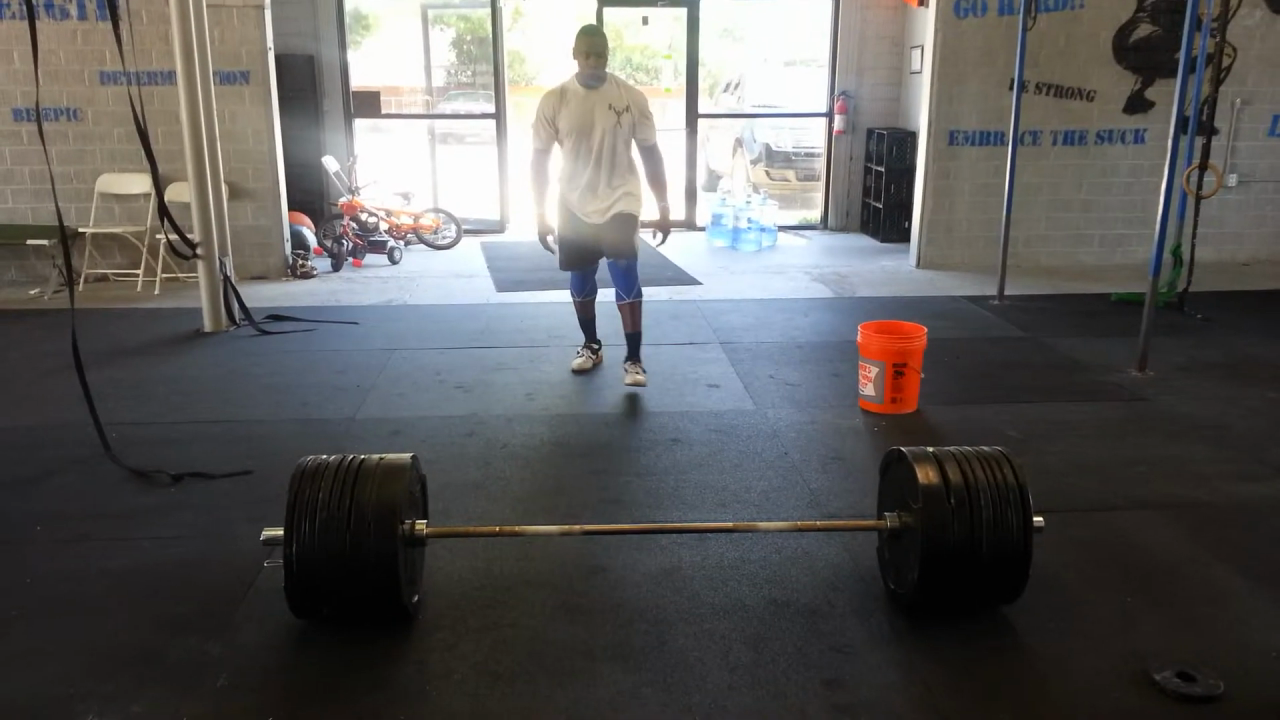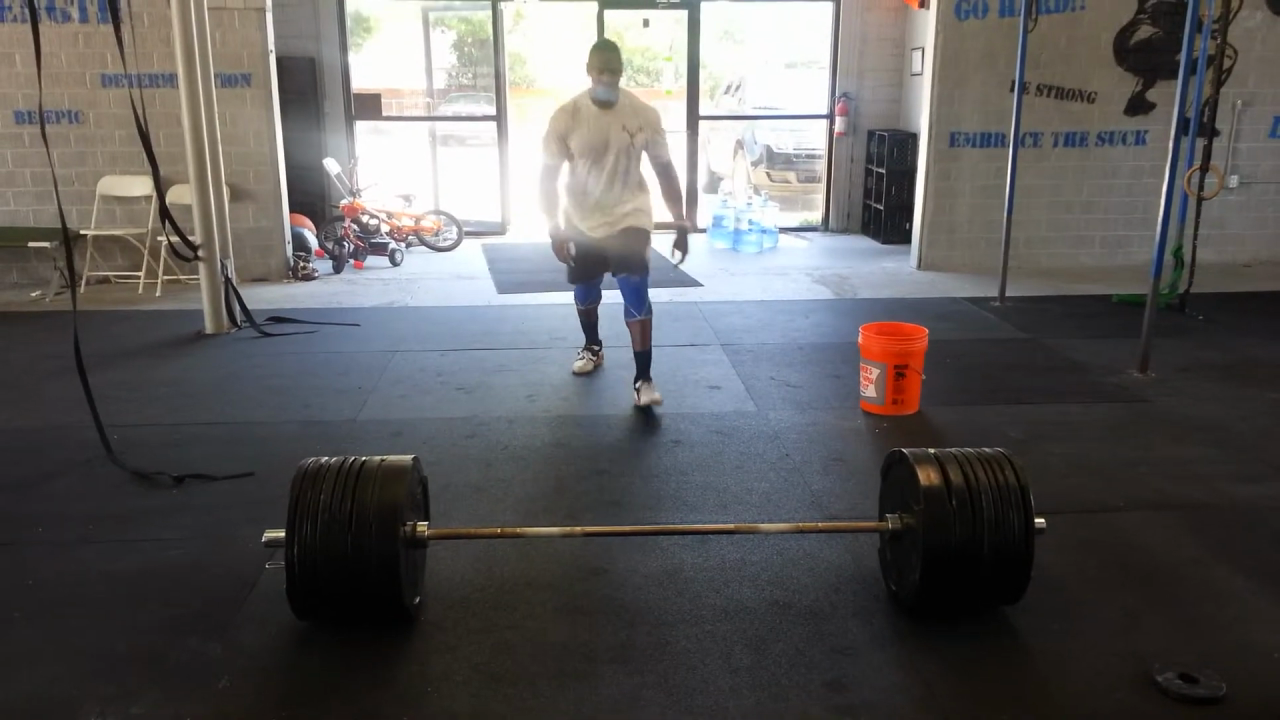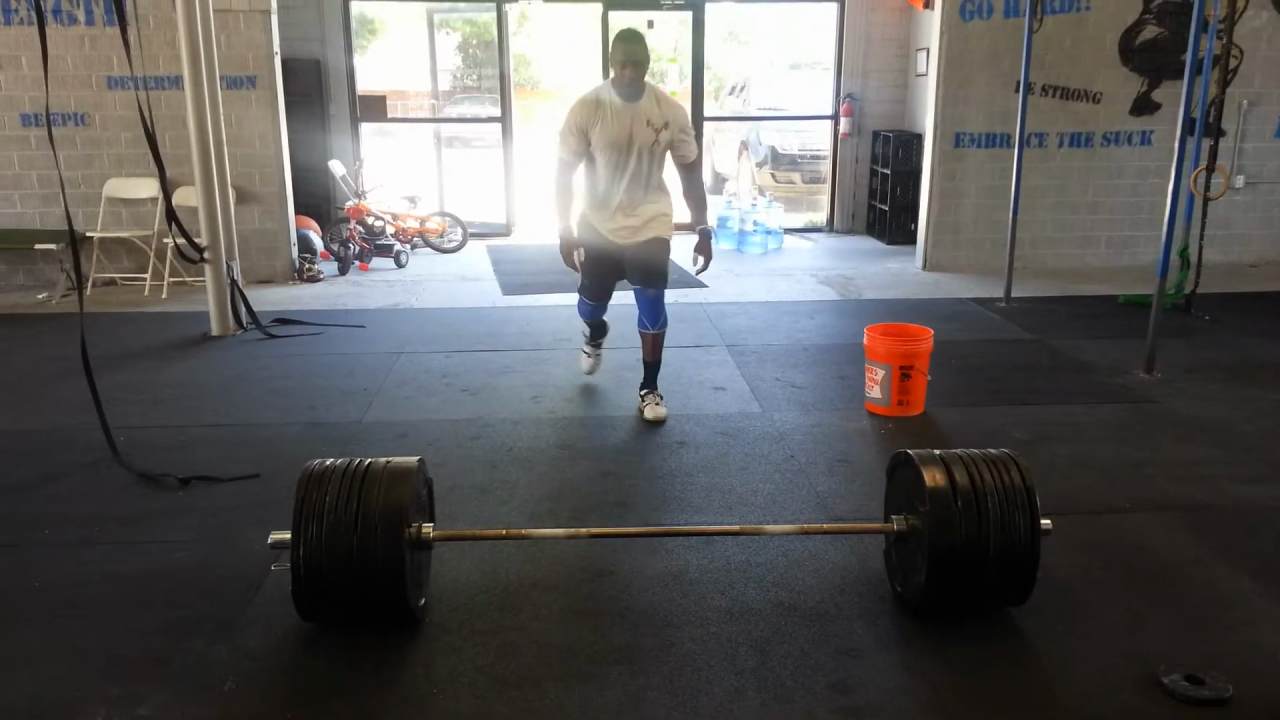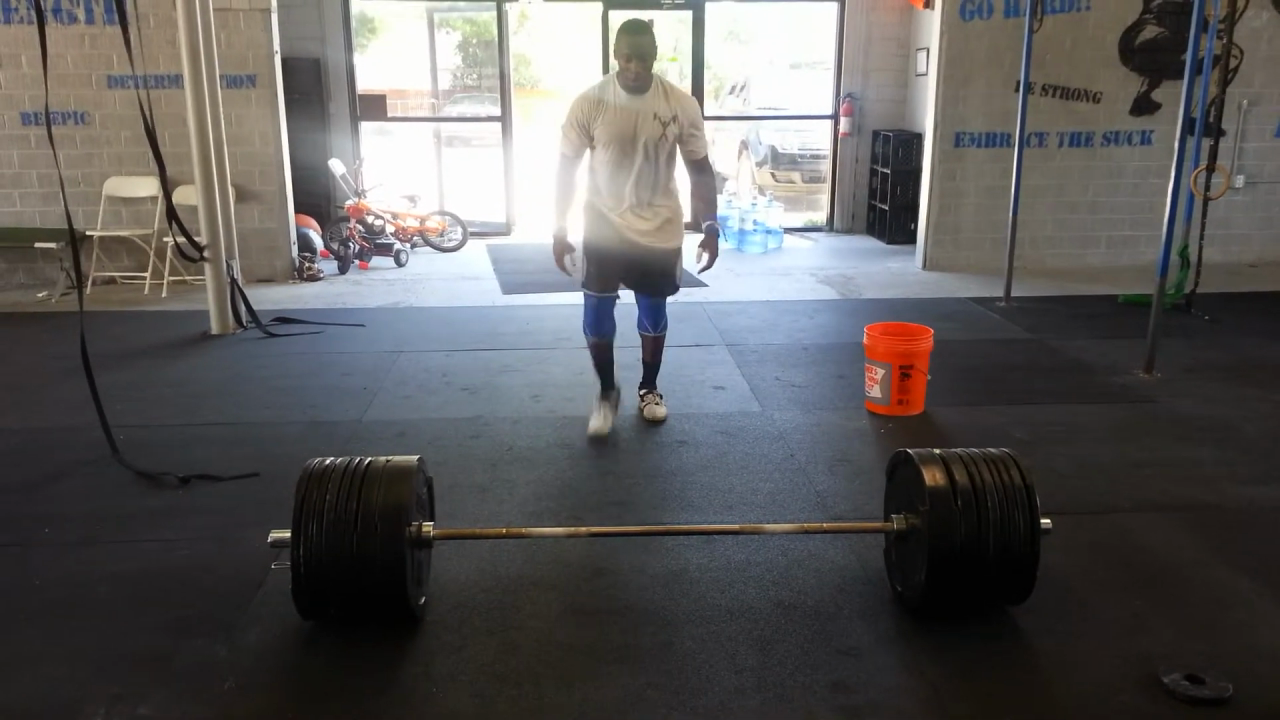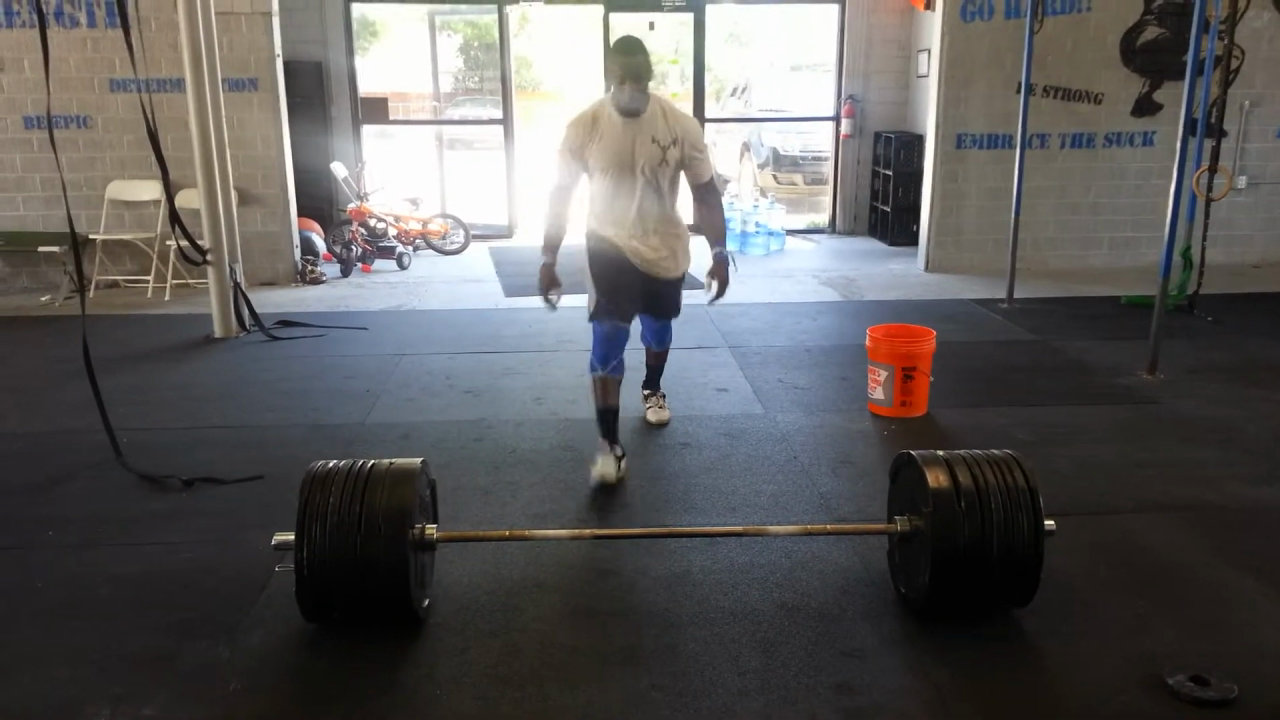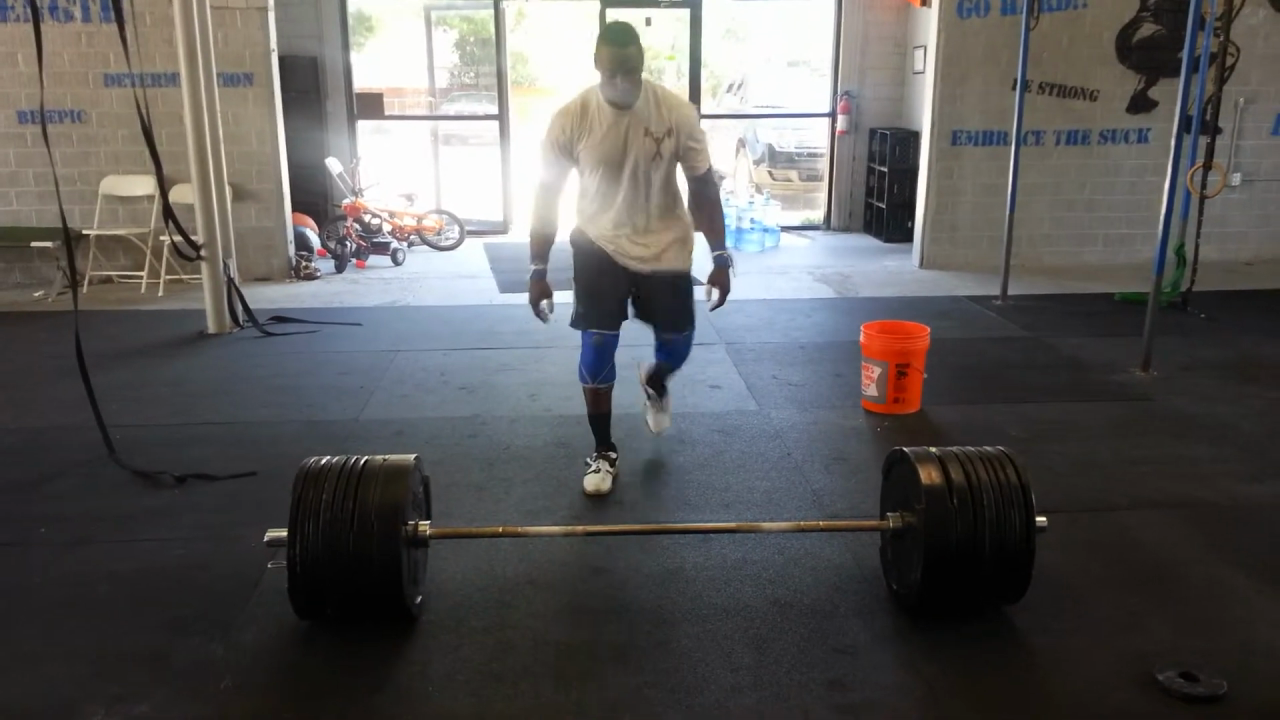
dt=0.2s
person 1, frame 1
left shoulder: (632, 99)
right shoulder: (554, 101)
left elbow: (650, 154)
right elbow: (539, 159)
left wrist: (663, 206)
right wrist: (542, 213)
left hip: (620, 201)
right hip: (575, 206)
left knee: (624, 272)
right knee: (581, 280)
left ankle: (633, 360)
right ankle: (592, 345)
person 1, frame 2
left shoulder: (644, 115)
right shoulder: (566, 117)
left elbow: (664, 170)
right elbow: (549, 176)
left wrist: (680, 223)
right wrist: (555, 227)
left hip: (630, 216)
right hip: (582, 219)
left knee: (634, 289)
right knee: (585, 291)
left ankle: (643, 378)
right ankle: (593, 346)
person 1, frame 3
left shoulder: (671, 111)
right shoulder: (586, 109)
left elbow: (689, 172)
right elbow: (565, 172)
left wrist: (703, 230)
right wrist: (565, 228)
left hip: (650, 223)
right hip: (598, 223)
left knee: (652, 302)
right knee: (591, 303)
left ankle: (650, 389)
right ankle: (595, 336)
person 1, frame 4
left shoulder: (681, 104)
right shoulder: (589, 103)
left elbow: (700, 169)
right elbow: (567, 167)
left wrist: (710, 227)
right wrist: (560, 229)
left hip: (660, 224)
right hip: (607, 220)
left knee: (653, 311)
right knee: (598, 305)
left ankle: (649, 388)
right ankle: (607, 394)
person 1, frame 5
left shoulder: (681, 124)
right shoulder: (584, 126)
left elbow: (705, 192)
right elbow: (561, 194)
left wrist: (719, 253)
right wrist: (548, 261)
left hip: (665, 247)
right hip: (610, 243)
left knee: (657, 331)
right knee: (610, 334)
left ankle: (652, 389)
right ankle: (610, 445)
person 1, frame 6
left shoulder: (677, 112)
right shoulder: (571, 118)
left elbow: (703, 185)
right elbow: (548, 194)
left wrist: (720, 257)
right wrist: (538, 269)
left hip: (665, 244)
right hip: (599, 244)
left knee: (677, 341)
right knee: (598, 345)
left ankle: (654, 383)
right ankle: (604, 451)
